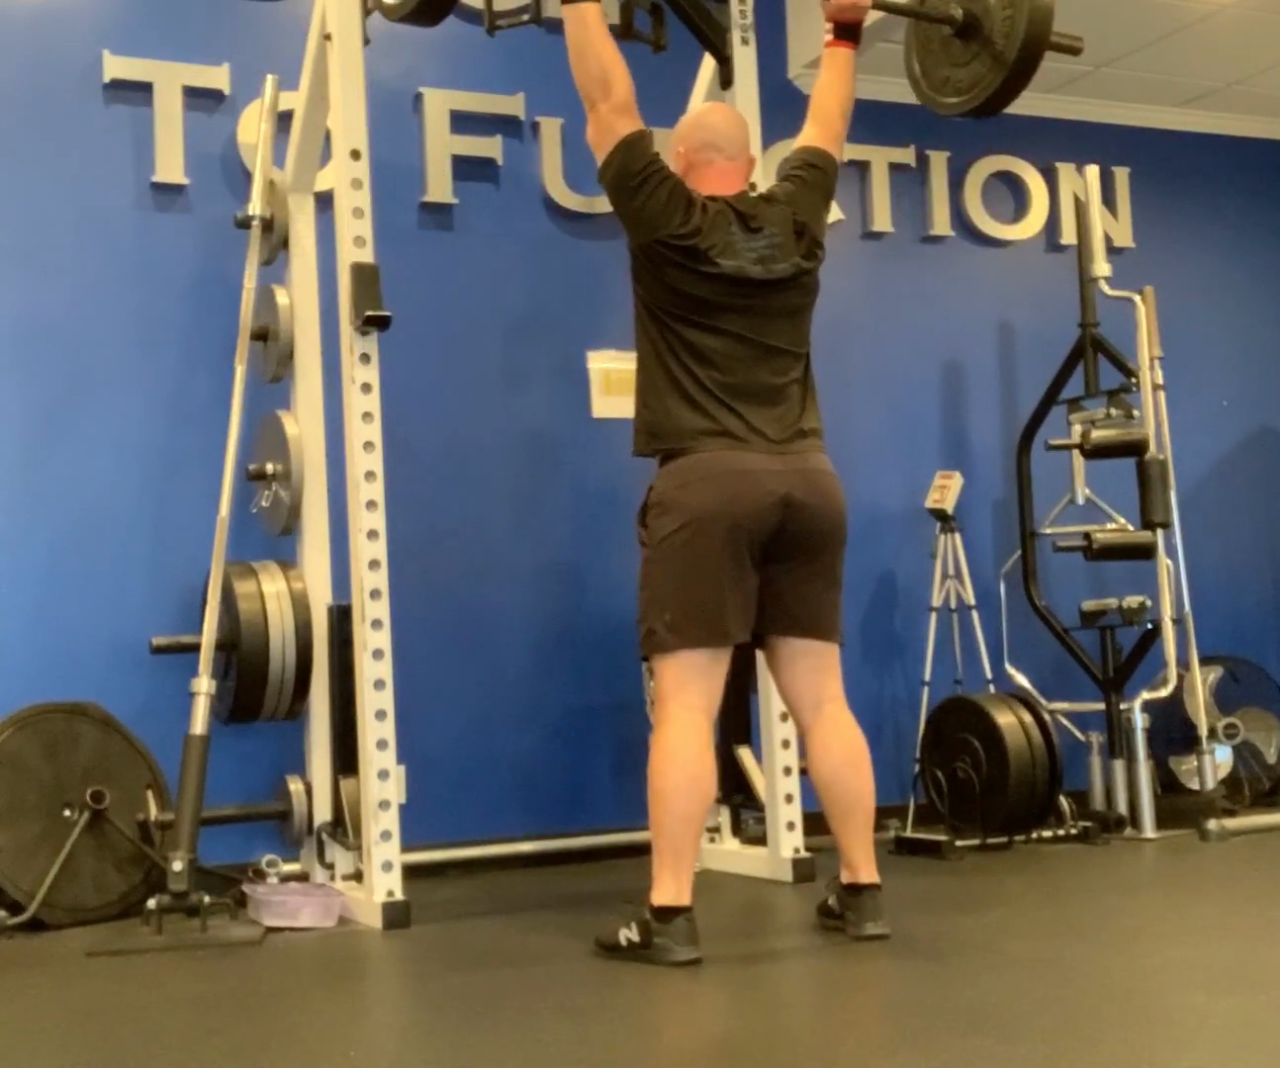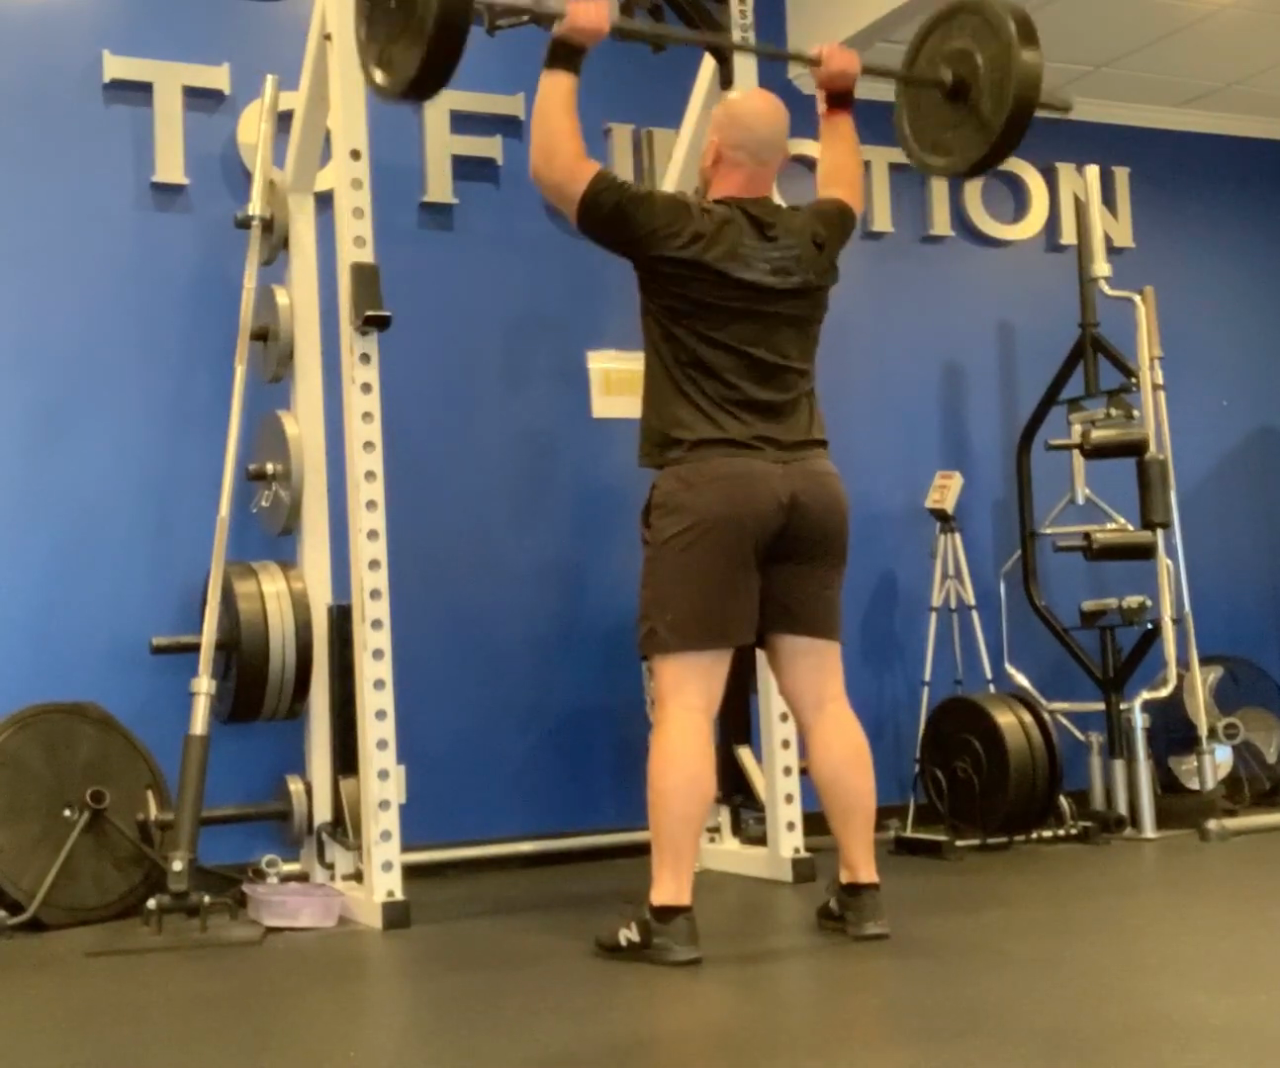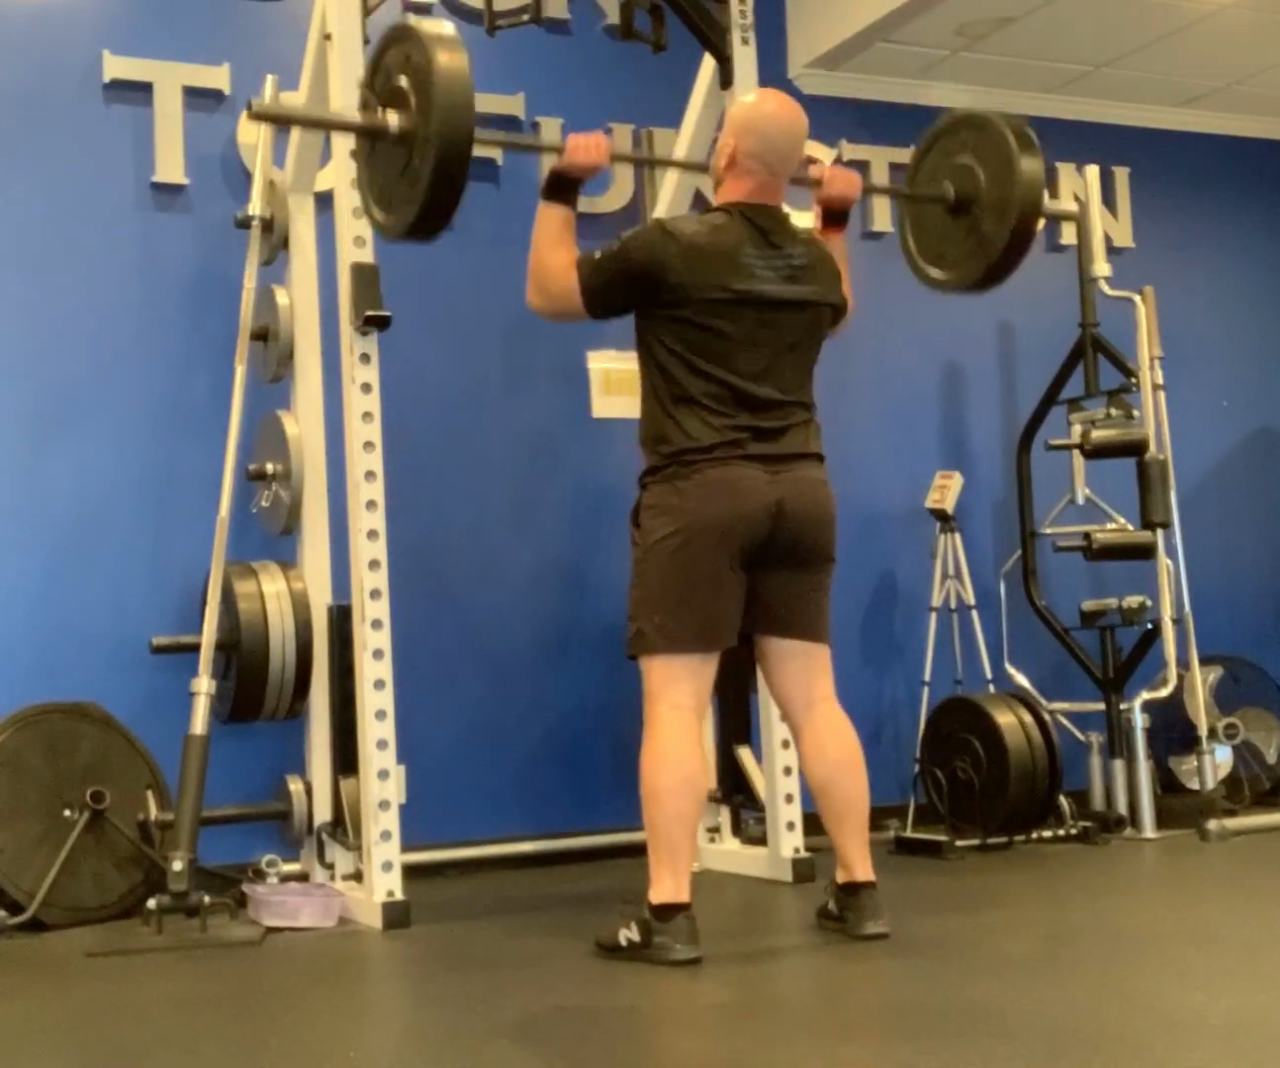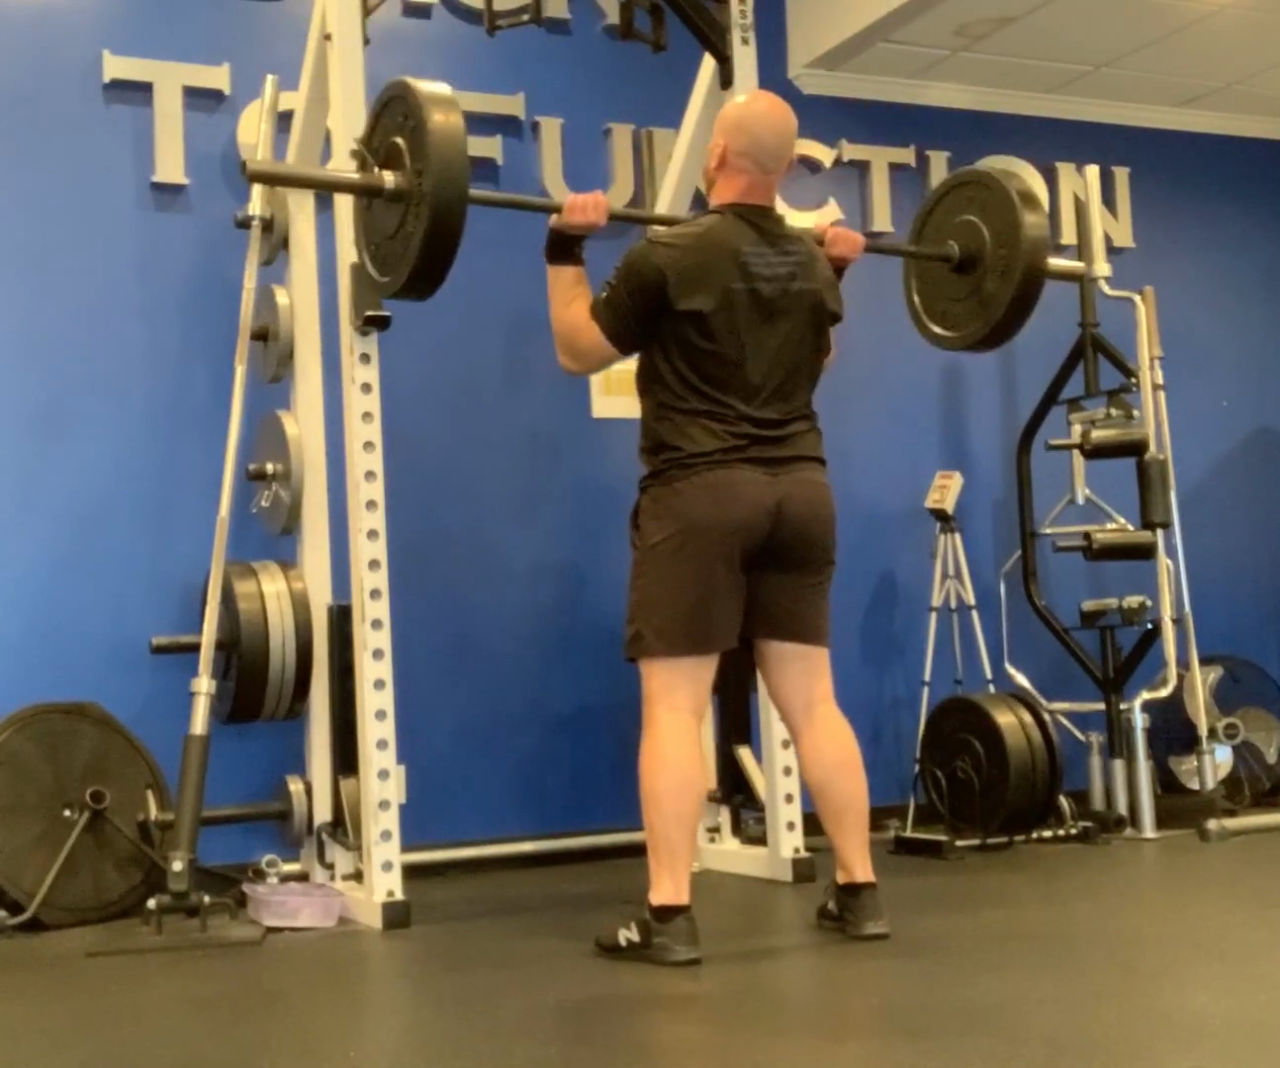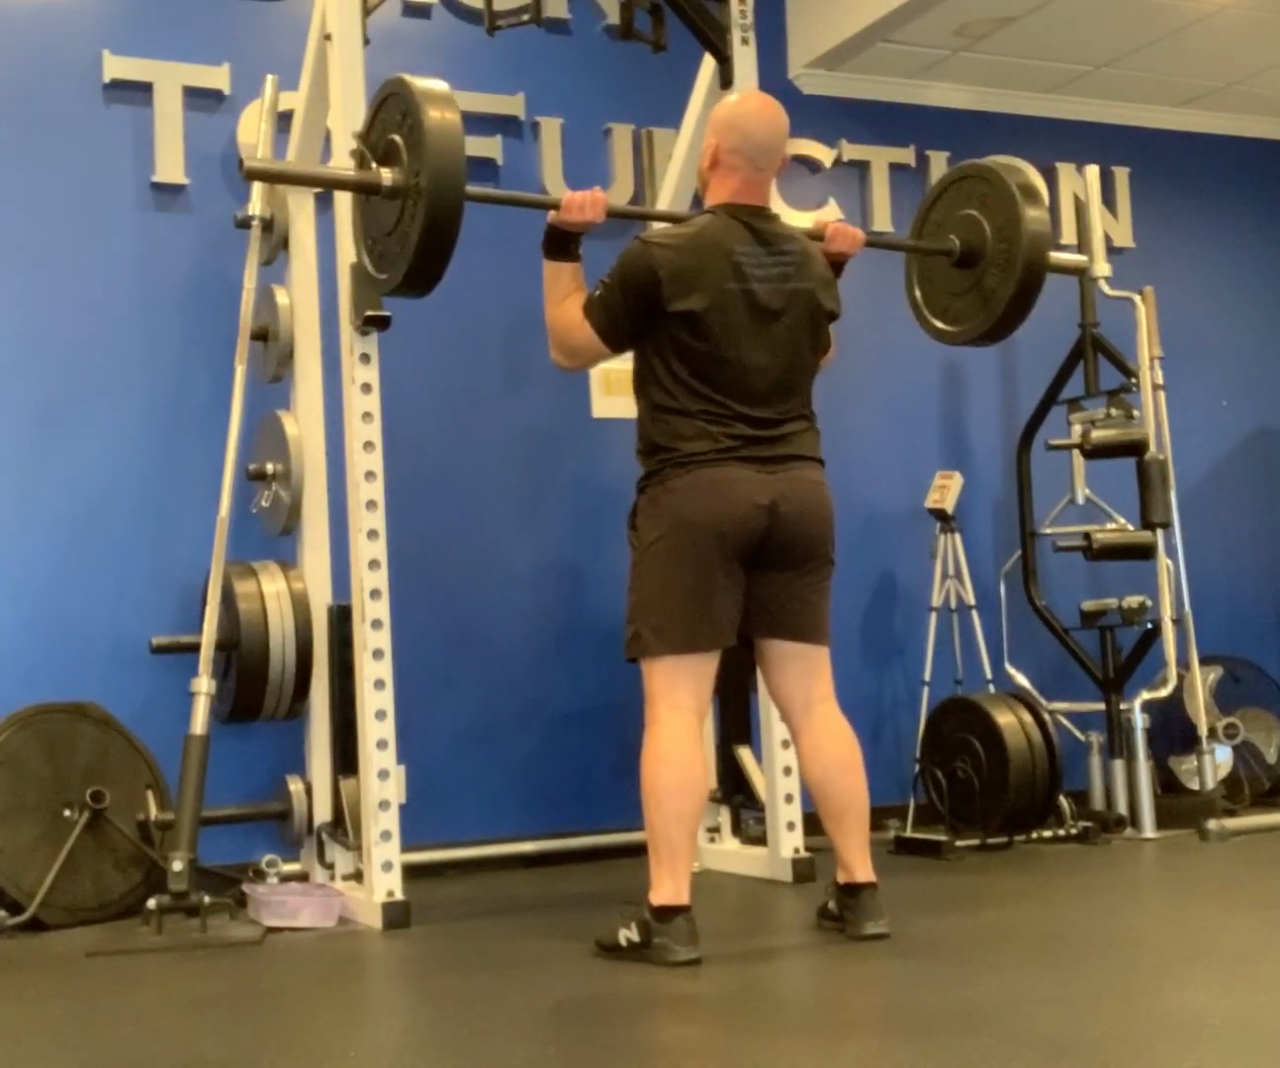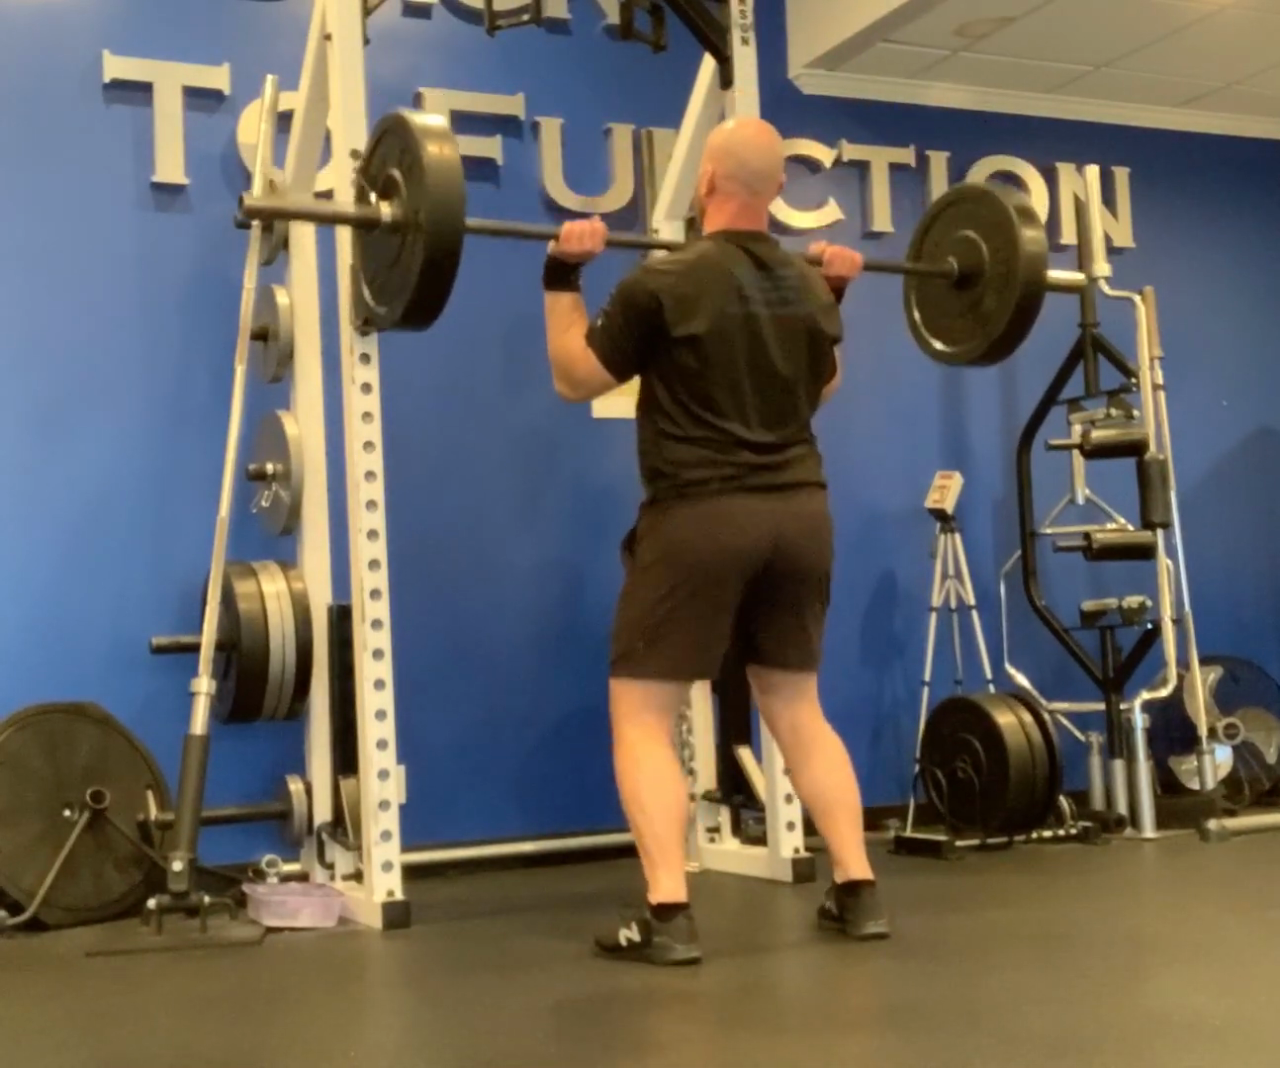
dt=0.3s
person 1, frame 1
left shoulder: (668, 220)
right shoulder: (797, 222)
left elbow: (608, 102)
right elbow: (825, 128)
left hip: (710, 483)
right hip: (807, 480)
left knee: (685, 704)
right knee: (821, 699)
left ankle: (669, 916)
right ankle: (862, 890)
person 1, frame 2
left shoulder: (672, 231)
right shoulder: (810, 241)
left elbow: (554, 166)
right elbow: (846, 188)
right wrist: (840, 101)
left hip: (711, 487)
right hip: (811, 484)
left knee: (685, 703)
right knee: (822, 698)
left ankle: (669, 915)
right ankle: (862, 890)
person 1, frame 3
left shoulder: (671, 247)
right shoulder: (814, 259)
left elbow: (548, 291)
left wrist: (564, 186)
right wrist: (840, 217)
left hip: (701, 492)
right hip: (801, 488)
left knee: (675, 704)
right knee: (813, 698)
left ankle: (669, 914)
right ankle: (860, 891)
person 1, frame 4
left shoulder: (669, 253)
right shoulder: (812, 267)
left elbow: (577, 349)
left wrist: (566, 246)
left hip: (700, 494)
right hip: (801, 489)
left knee: (674, 706)
right knee: (811, 701)
left ankle: (669, 916)
right ankle: (860, 891)
person 1, frame 5
left shoulder: (663, 254)
right shoulder: (810, 262)
left elbow: (570, 344)
left wrist: (563, 242)
left hip: (697, 493)
right hip: (799, 488)
left knee: (676, 707)
right knee: (812, 700)
left ankle: (669, 915)
right ankle: (860, 890)
person 1, frame 6
left shoulder: (665, 282)
right shoulder: (810, 288)
left elbow: (575, 376)
left wrist: (562, 274)
left hip: (700, 520)
right hip: (800, 515)
left knee: (641, 720)
right knee: (799, 715)
left ankle: (667, 912)
right ankle: (857, 888)
